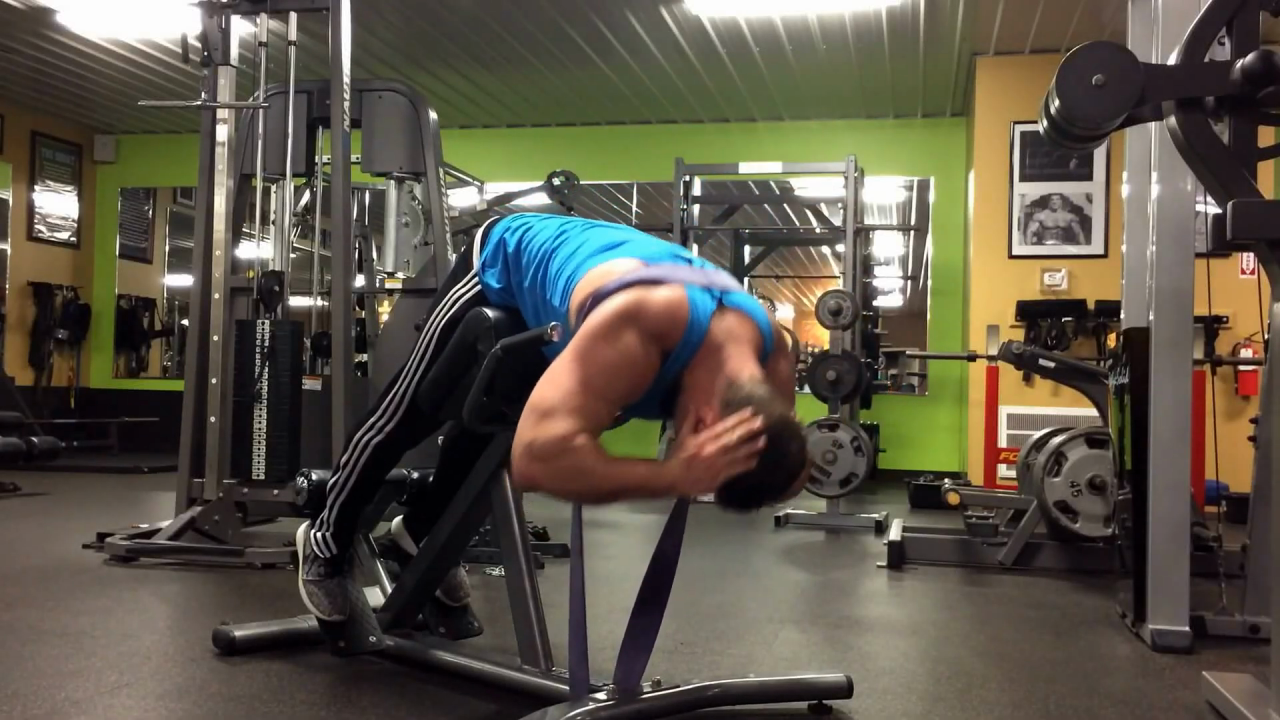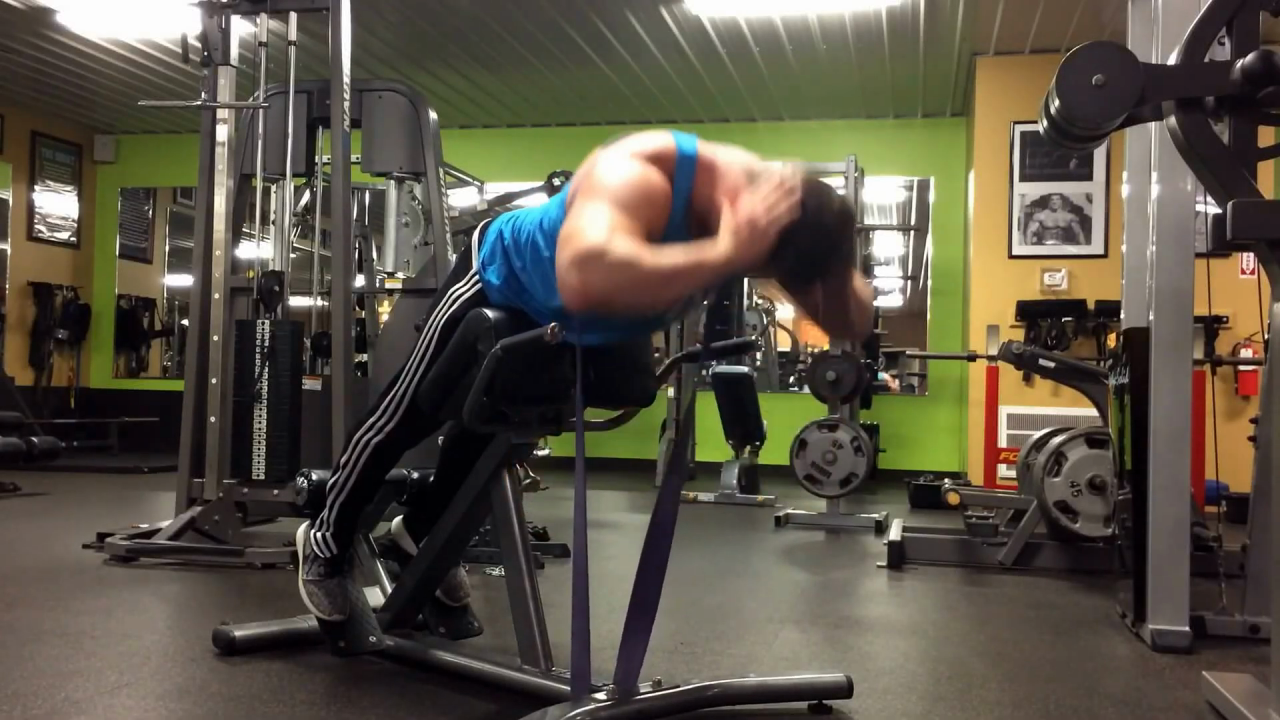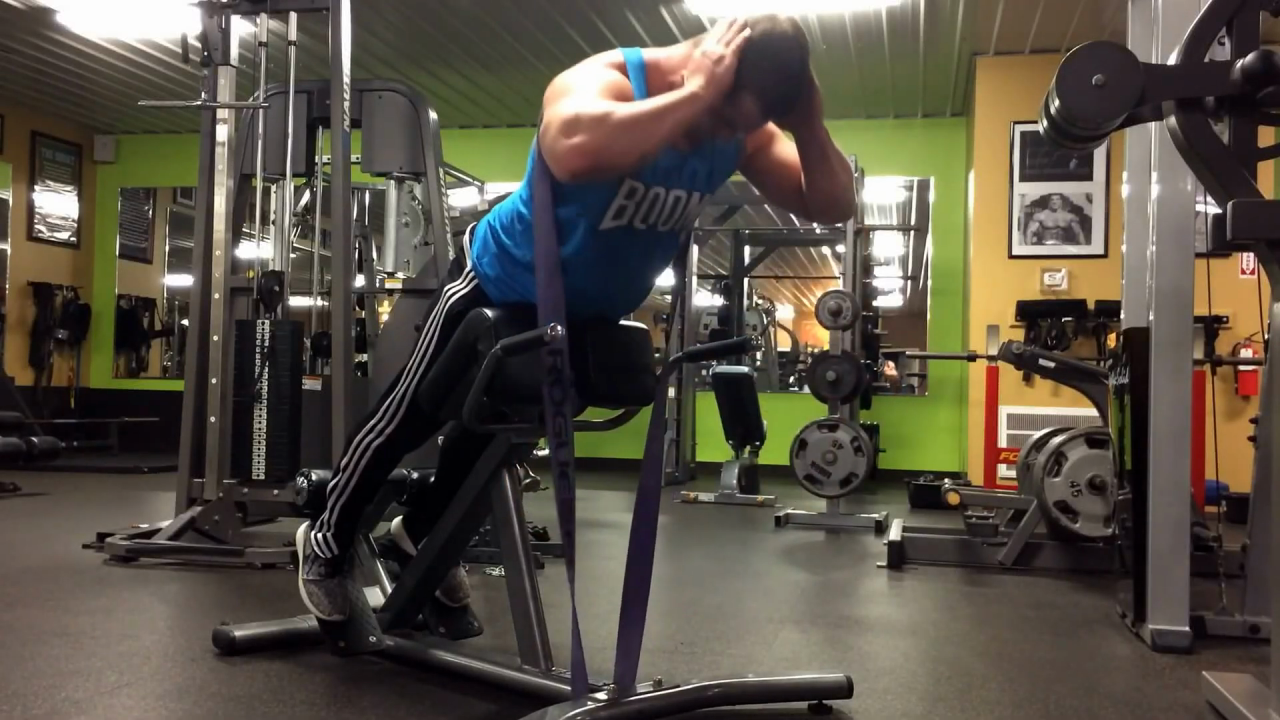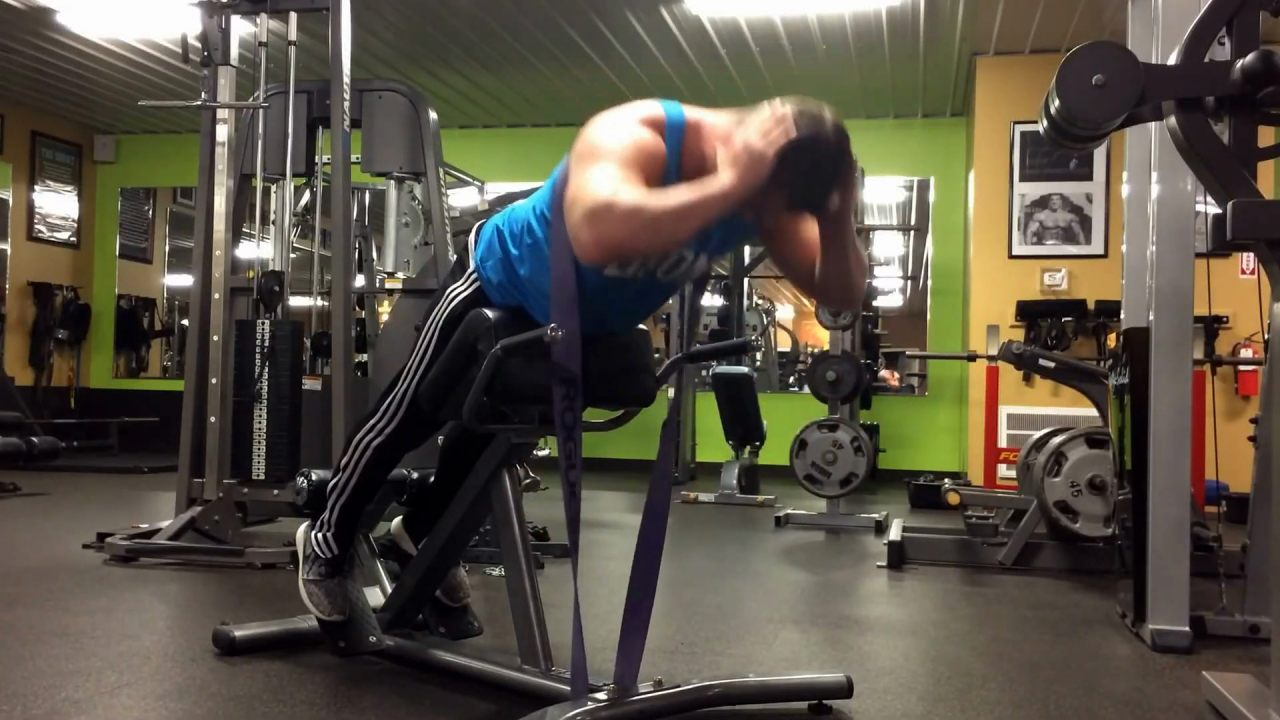
dt=0.3s
person 1, frame 1
left shoulder: (769, 354)
right shoulder: (636, 326)
left elbow: (774, 456)
right elbow: (536, 456)
left wrist: (785, 474)
right wrist: (674, 475)
right hip: (508, 267)
right knee: (410, 417)
left ankle: (423, 530)
right ankle: (327, 544)
person 1, frame 2
left shoulder: (769, 208)
right shoulder: (642, 173)
left elbow: (851, 322)
right elbow: (585, 277)
left wrist: (843, 291)
right wrist: (726, 256)
right hip: (506, 283)
right knee: (408, 420)
left ankle: (422, 530)
right ankle: (327, 543)
person 1, frame 3
left shoulder: (738, 132)
right shoulder: (604, 80)
left elbow: (832, 206)
right elbow: (575, 149)
left wrist: (809, 124)
right wrist: (696, 94)
left hip: (588, 317)
right hip: (499, 283)
right knee: (407, 421)
left ankle: (425, 533)
right ankle: (327, 546)
person 1, frame 4
left shoulder: (760, 191)
right shoulder: (635, 139)
left elbow: (838, 292)
right elbow: (597, 234)
left wrist: (840, 221)
right wrist: (728, 184)
left hip: (573, 327)
right hip: (501, 279)
right knee: (408, 418)
left ankle: (426, 531)
right ankle: (326, 545)
